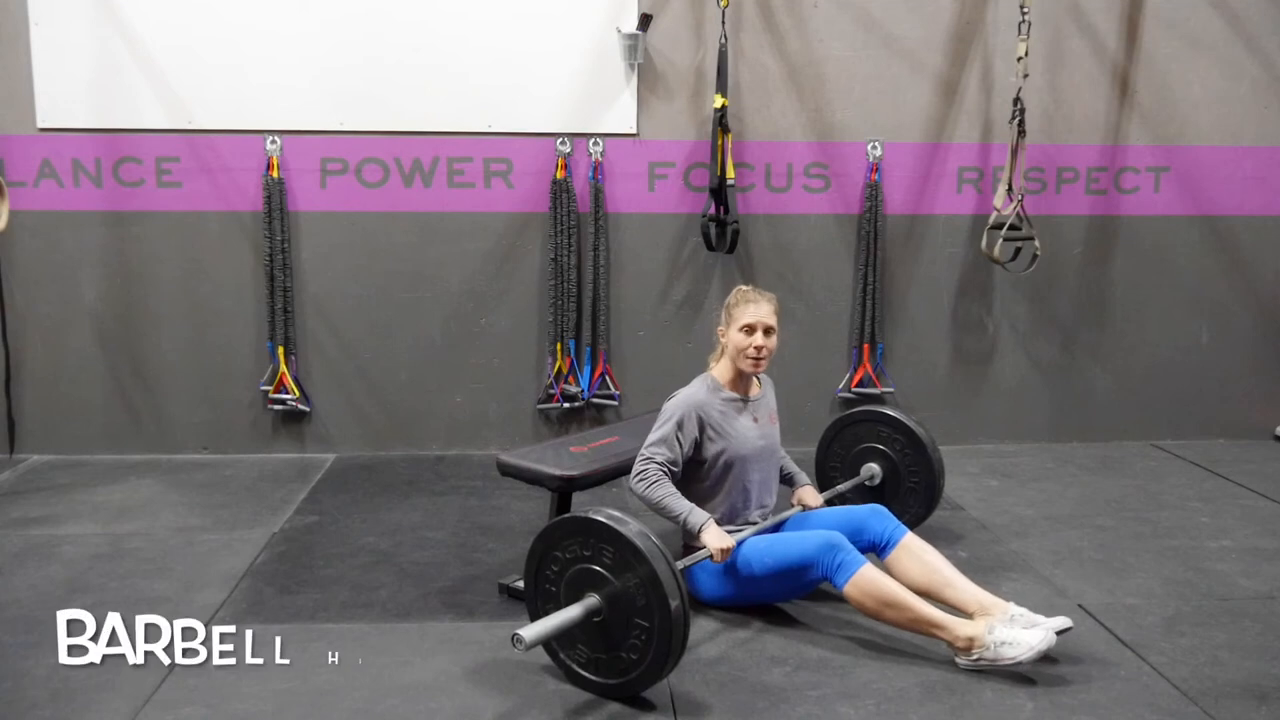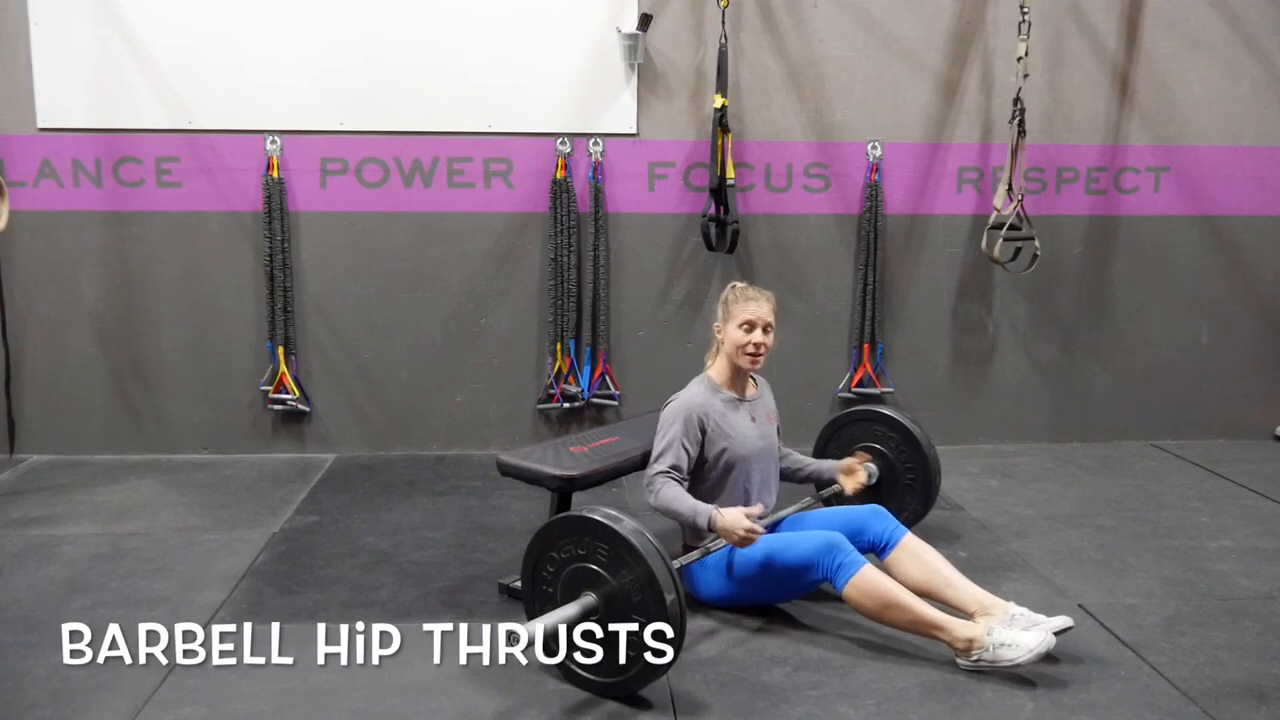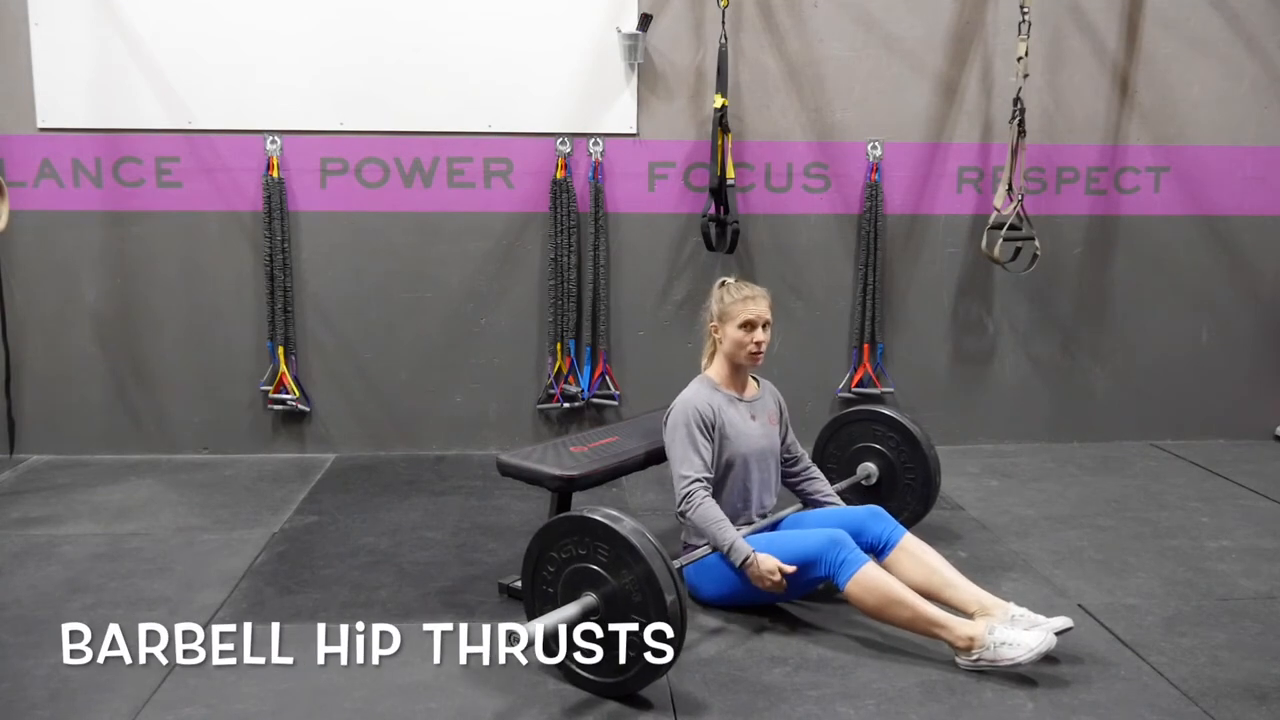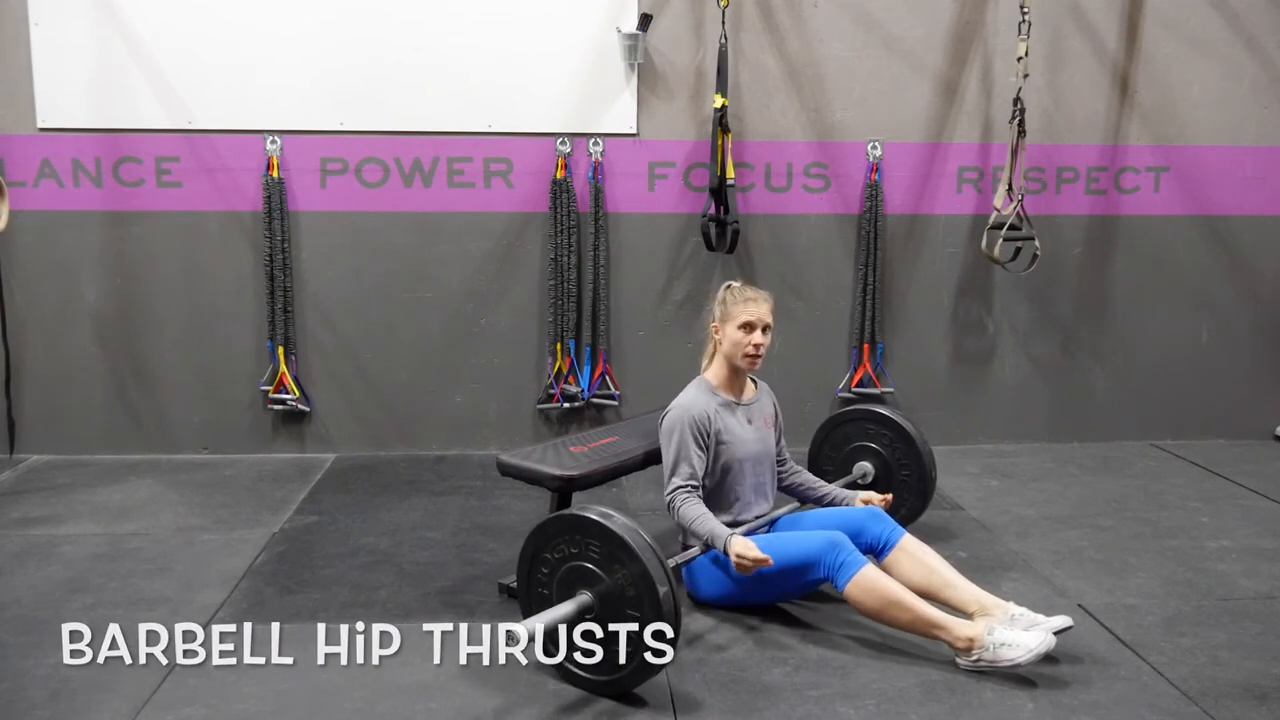
dt=1s
person 1, frame 1
left shoulder: (763, 387)
right shoulder: (692, 404)
right elbow: (646, 475)
left wrist: (800, 482)
right wrist: (702, 526)
left hip: (766, 533)
right hip: (717, 563)
left knee: (873, 519)
right knee: (829, 548)
left ankle: (992, 612)
right ankle: (965, 637)
person 1, frame 2
left shoulder: (760, 390)
right shoulder: (691, 406)
right elbow: (659, 486)
left wrist: (832, 470)
right wrist: (714, 518)
left hip: (765, 536)
right hip: (716, 562)
left knee: (872, 520)
right knee: (829, 548)
left ankle: (993, 612)
right ankle: (966, 639)
person 1, frame 3
left shoulder: (767, 394)
right shoulder: (693, 406)
left elbow: (798, 468)
right elbow: (693, 497)
left wrist: (848, 520)
right wrist: (747, 558)
left hip: (765, 533)
right hip: (716, 560)
left knee: (871, 520)
right knee: (832, 546)
left ankle: (994, 612)
right ankle: (968, 638)
person 1, frame 4
left shoulder: (763, 396)
right shoulder: (690, 411)
right elbow: (681, 497)
left wrist: (848, 497)
right wrist: (728, 542)
left hip: (765, 535)
right hip: (715, 561)
left knee: (870, 521)
right knee: (832, 548)
left ankle: (993, 612)
right ankle: (968, 639)
